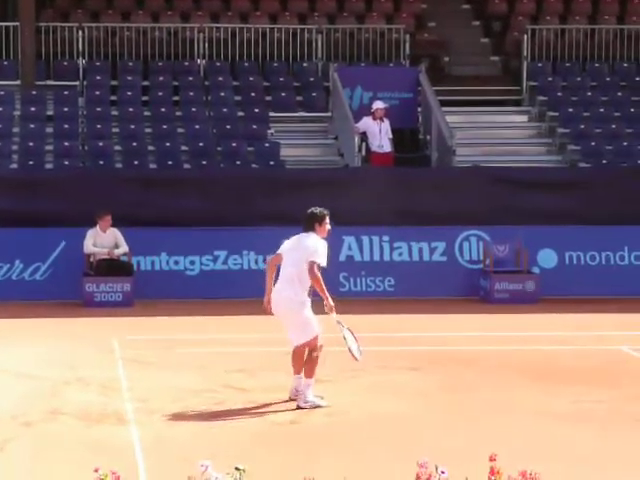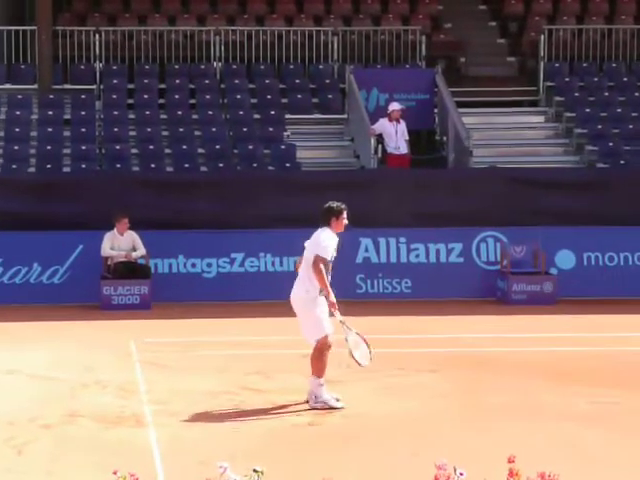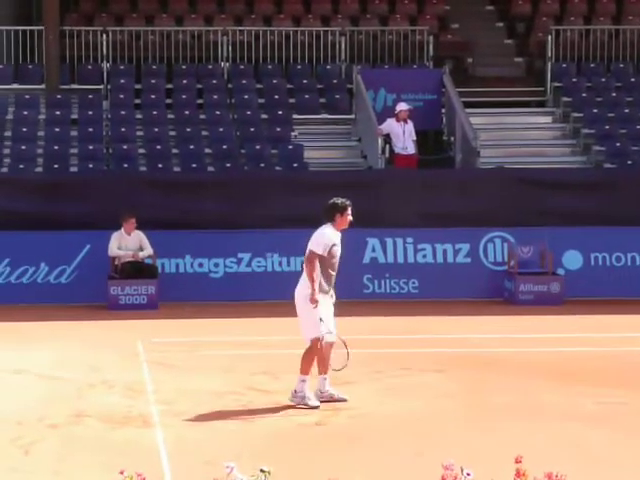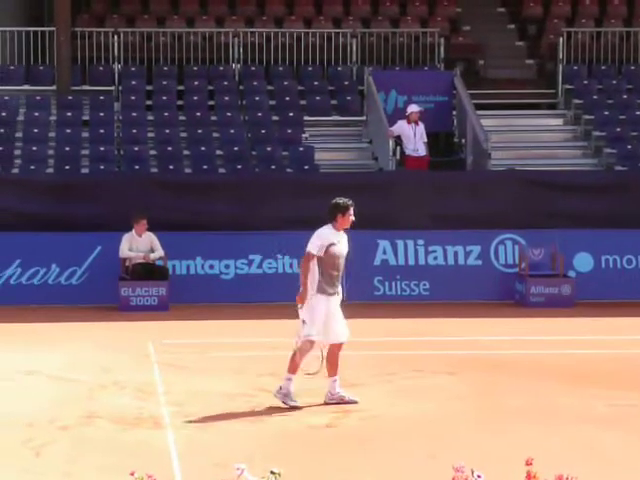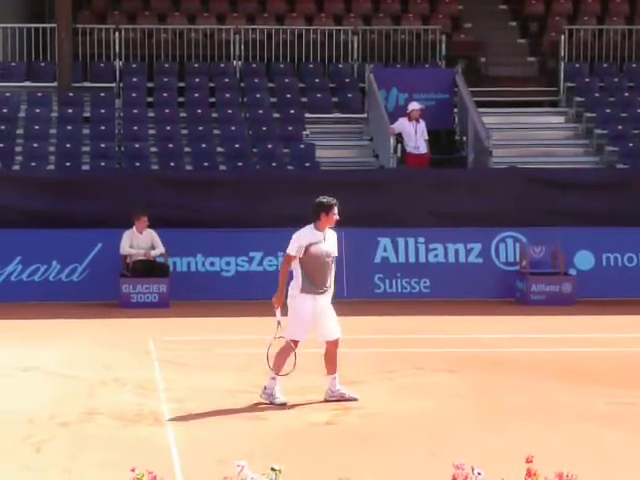
dt=0.2s
person 1, frame 1
left shoulder: (294, 240)
right shoulder: (318, 243)
left elbow: (271, 264)
right elbow: (313, 272)
left wrist: (269, 293)
right wrist: (327, 298)
left hip: (279, 298)
right hip: (295, 300)
left knee: (302, 344)
right knee: (314, 345)
left ankle: (298, 389)
right ankle: (305, 396)
person 1, frame 2
left shoulder: (319, 236)
right shoulder: (328, 238)
left elbow: (300, 264)
right elbow: (317, 266)
right wrist: (329, 295)
left hip: (307, 295)
right hip: (309, 297)
left knee: (323, 344)
right knee: (323, 342)
left ankle: (317, 391)
right ankle: (317, 395)
person 1, frame 3
left shoulder: (334, 235)
right shoulder: (325, 234)
right elbow: (309, 261)
right wrist: (314, 290)
left hip: (324, 296)
right hip: (312, 296)
left knee: (328, 342)
right knee: (317, 342)
left ankle: (323, 389)
right ankle: (300, 391)
person 1, frame 4
left shoulder: (343, 238)
right shoulder: (322, 235)
right elbow: (306, 262)
left wrist: (338, 291)
right wrist: (303, 290)
left hip: (332, 298)
right hip: (315, 297)
left knee: (337, 344)
right knee: (308, 343)
left ankle: (334, 391)
right ankle: (285, 388)
person 1, frame 5
left shoulder: (332, 236)
right shoulder: (303, 236)
right elbow: (287, 263)
left wrist: (330, 286)
right wrist: (280, 292)
left hip: (322, 297)
right hip: (302, 297)
left knee: (333, 341)
right knee: (292, 343)
left ankle: (334, 389)
right ankle: (270, 388)
